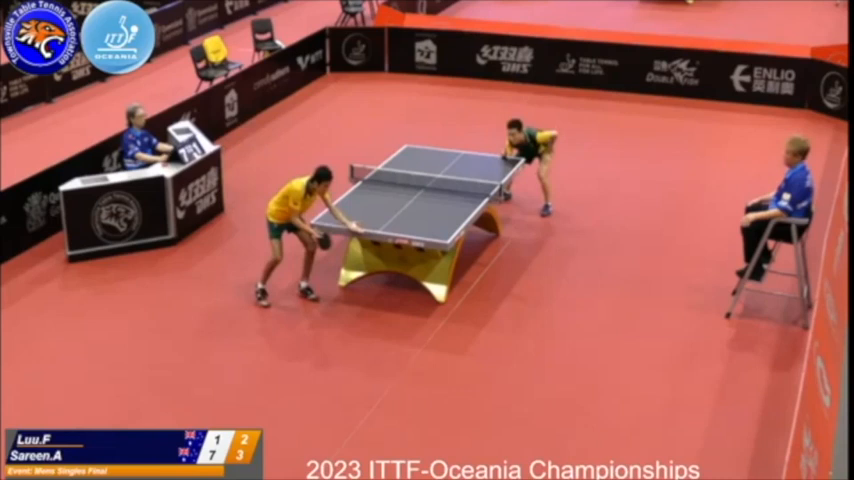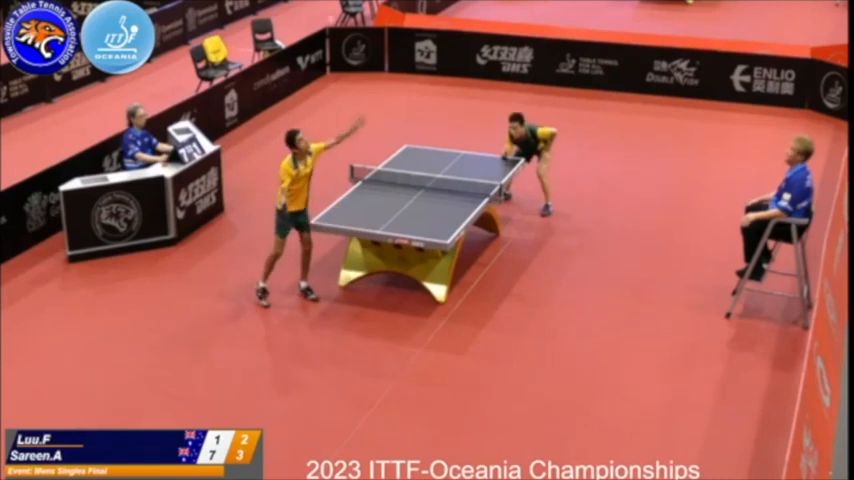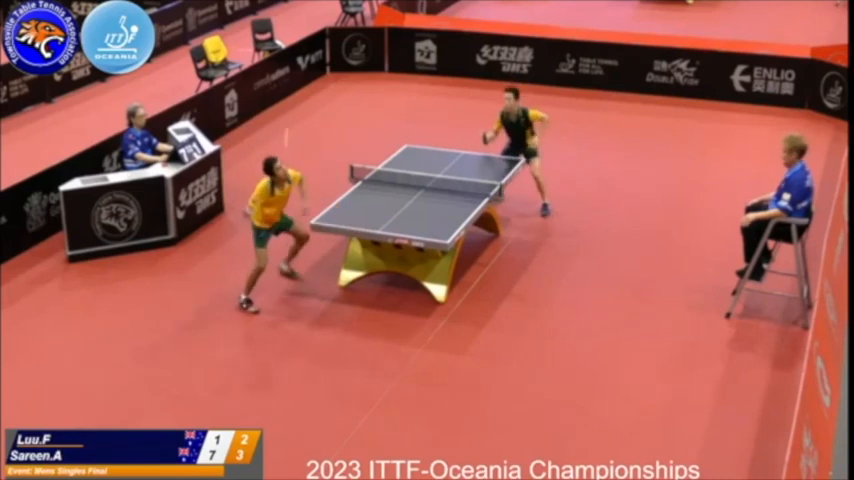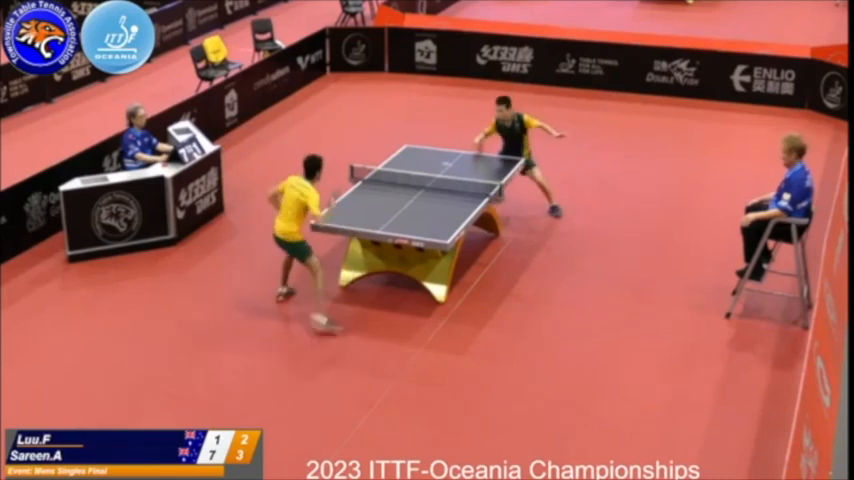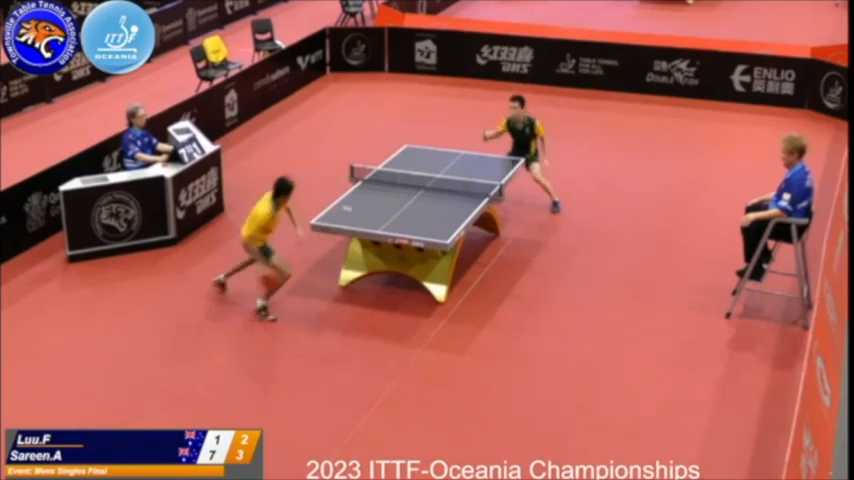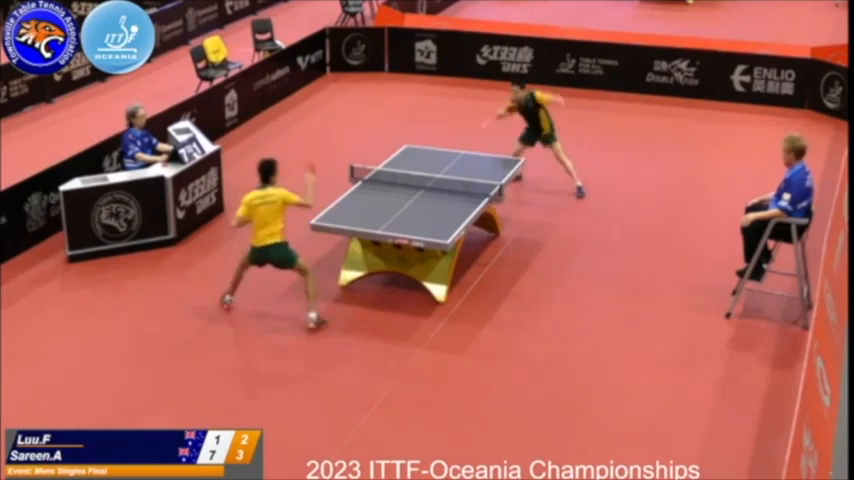
dt=0.7s
person 1, frame 1
left shoulder: (319, 187)
right shoulder: (297, 189)
left elbow: (331, 207)
right elbow: (295, 218)
left wrist: (349, 224)
right wrist: (312, 232)
left hip: (294, 217)
right hip: (276, 217)
left knee: (311, 247)
right knee: (277, 257)
left ankle: (303, 285)
right ankle: (260, 288)
person 1, frame 2
left shoulder: (312, 152)
right shoulder: (287, 166)
left elbow: (335, 141)
right elbow: (283, 191)
left wrist: (354, 128)
right wrist: (282, 202)
left hip: (302, 208)
right hip: (286, 210)
left knee: (307, 246)
right knee: (277, 251)
left ankle: (303, 284)
right ankle: (262, 287)
person 1, frame 3
left shoulder: (292, 176)
right shoulder: (263, 187)
left elbow: (300, 182)
right elbow: (249, 207)
left wrist: (304, 202)
right wrist: (249, 212)
left hip: (279, 217)
right hip: (262, 224)
left knee: (304, 236)
right knee: (261, 266)
left ankle: (285, 265)
right ankle: (244, 298)
person 1, frame 4
left shoulder: (292, 180)
right shoulder: (311, 193)
left elbow: (271, 196)
right elbow: (318, 219)
left hip: (278, 232)
right hip: (292, 238)
left knee: (292, 254)
right knee: (318, 274)
left ankle: (283, 290)
right ankle: (320, 318)
person 1, frame 5
left shoulder: (274, 196)
right shoulder: (264, 213)
left elbow: (287, 207)
right elbow: (248, 242)
left wrist: (296, 227)
right wrist: (264, 265)
left hip: (257, 239)
right hip: (255, 243)
left knee: (254, 259)
right knee: (285, 273)
left ankle: (222, 279)
right ankle: (261, 305)
person 1, frame 6
left shoulder: (249, 198)
right shoulder: (281, 194)
left elbow: (236, 223)
right elbow: (309, 204)
right wrist: (310, 183)
left hip: (259, 248)
right hip: (278, 247)
left knee: (242, 265)
right knee: (307, 273)
left ankle: (228, 298)
right ankle: (312, 316)
person 2, frame 1
left shoulder: (798, 178)
right shoulder: (797, 171)
left elbow: (784, 211)
right elbow: (781, 193)
left wrist: (755, 216)
right wrist: (760, 199)
right hip: (789, 213)
left knee: (749, 226)
right knee: (751, 209)
left ankle: (756, 267)
right ankle: (763, 256)
person 2, frame 2
left shoulder: (799, 178)
right shoulder: (797, 170)
left elbow: (784, 211)
right elbow: (781, 193)
left wrist: (755, 216)
right wrist: (760, 199)
right hip: (789, 213)
left knee: (750, 226)
right knee: (751, 208)
left ankle: (757, 267)
right ankle: (764, 257)
person 2, frame 3
left shoulder: (797, 178)
right shoulder: (798, 170)
left elbow: (784, 211)
right elbow: (781, 193)
left wrist: (755, 216)
right wrist: (760, 199)
right hip: (790, 213)
left knee: (750, 226)
right knee: (751, 208)
left ankle: (756, 267)
right ankle: (763, 257)
person 2, frame 4
left shoulder: (797, 178)
right shoulder: (798, 170)
left elbow: (784, 211)
right elbow: (781, 194)
left wrist: (755, 216)
right wrist: (760, 199)
right hip: (791, 214)
left knee: (750, 226)
right knee: (751, 209)
left ankle: (757, 268)
right ankle: (764, 257)
person 2, frame 5
left shoulder: (797, 178)
right shoulder: (798, 170)
left elbow: (784, 211)
right elbow: (782, 194)
left wrist: (755, 216)
right wrist: (760, 199)
right hip: (791, 214)
left knee: (750, 226)
right knee: (751, 209)
left ankle: (756, 267)
right ankle: (764, 256)
person 2, frame 6
left shoulder: (797, 178)
right shoulder: (799, 170)
left elbow: (784, 211)
right elbow: (781, 194)
left wrist: (755, 216)
right wrist: (760, 199)
right hip: (792, 214)
left knee: (750, 226)
right knee: (751, 209)
left ankle: (757, 267)
right ankle: (764, 257)
person 3, frame 1
left shoulder: (535, 136)
right shoulder: (511, 140)
left elbow: (555, 134)
right elbow: (508, 156)
left wrist: (549, 150)
right wrist: (505, 154)
left hip: (543, 149)
right hip: (527, 149)
left knee: (541, 174)
left ankle: (548, 204)
right ankle: (506, 192)
person 3, frame 2
left shoulder: (535, 132)
right shoulder: (511, 135)
left elbow: (554, 132)
right elbow: (508, 151)
left wrist: (547, 149)
right wrist: (506, 153)
left hip: (541, 148)
right hip: (525, 148)
left knee: (541, 173)
left ankle: (548, 204)
right ankle: (506, 192)
person 3, frame 3
left shoulder: (527, 113)
right shoulder: (503, 115)
left elbow: (545, 118)
right elbow: (495, 132)
left wrist: (537, 136)
right wrist: (487, 137)
left hip: (529, 144)
right hip: (513, 144)
left knee: (535, 173)
left ankle: (545, 203)
person 3, frame 4
left shoulder: (522, 119)
right shoulder: (497, 122)
left elbow: (541, 125)
right elbow: (485, 134)
left wrist: (555, 133)
right wrist: (478, 140)
left hip: (523, 156)
right hip: (506, 155)
left knee: (540, 181)
left ankle: (553, 205)
person 3, frame 5
left shoulder: (534, 124)
right shoulder: (508, 122)
left elbow: (542, 138)
right elbow: (498, 133)
left wrist: (543, 156)
right wrist: (488, 135)
left hip: (530, 154)
right hip: (516, 152)
left knee: (537, 177)
left ankle: (555, 200)
person 3, frame 6
left shoulder: (535, 96)
right shoulder: (514, 102)
left elbow: (554, 98)
right elbow: (501, 115)
left wrist: (559, 100)
right wrist: (502, 113)
left hip: (546, 130)
right hip: (532, 130)
left knee: (560, 157)
right knee: (516, 153)
left ankle: (578, 185)
